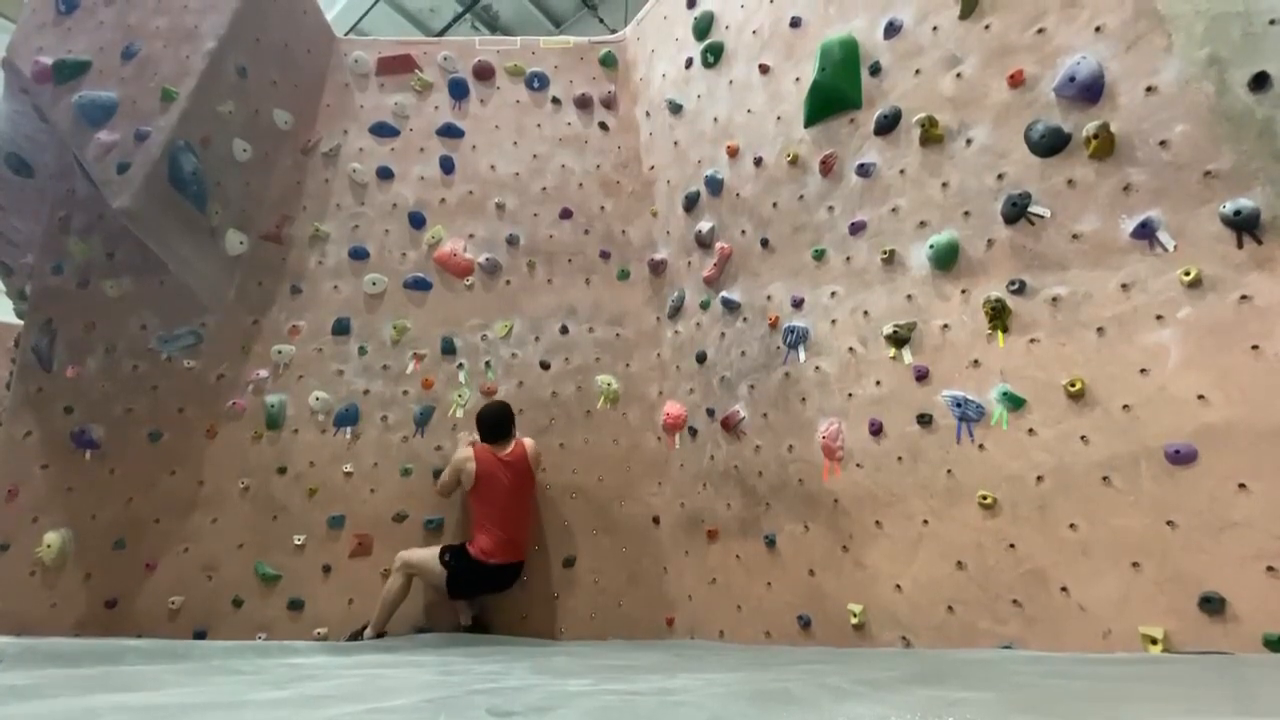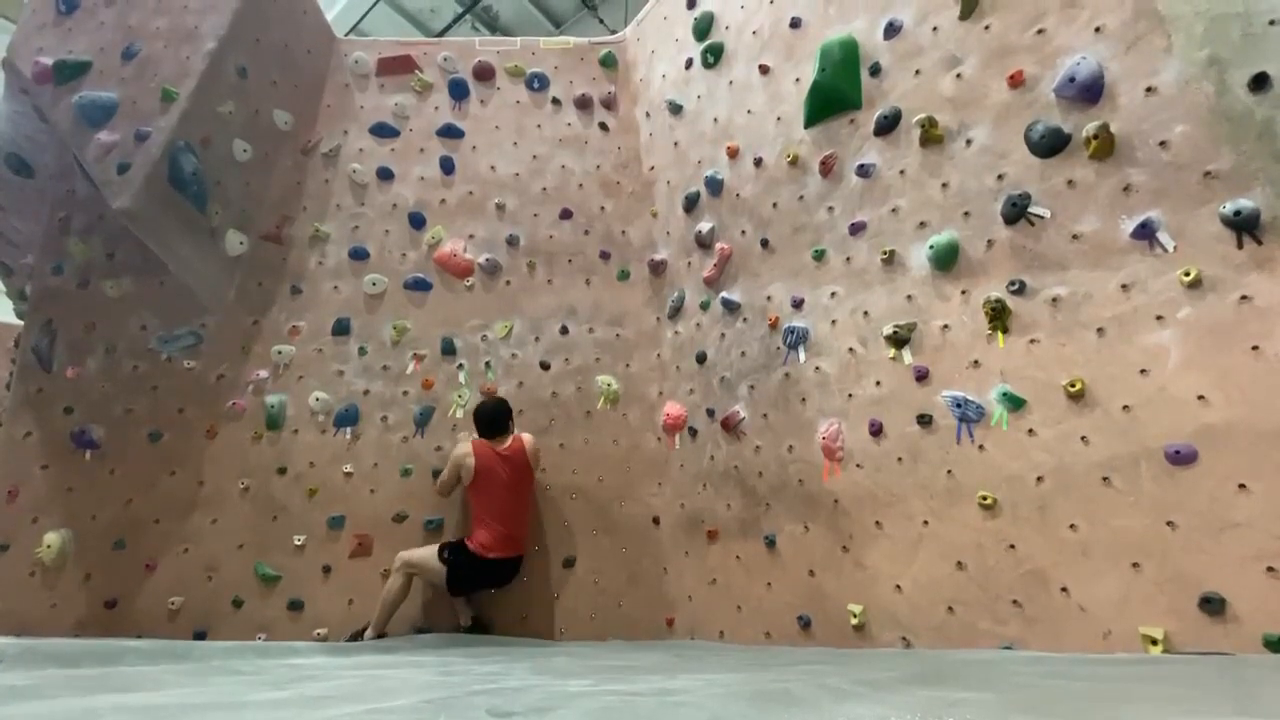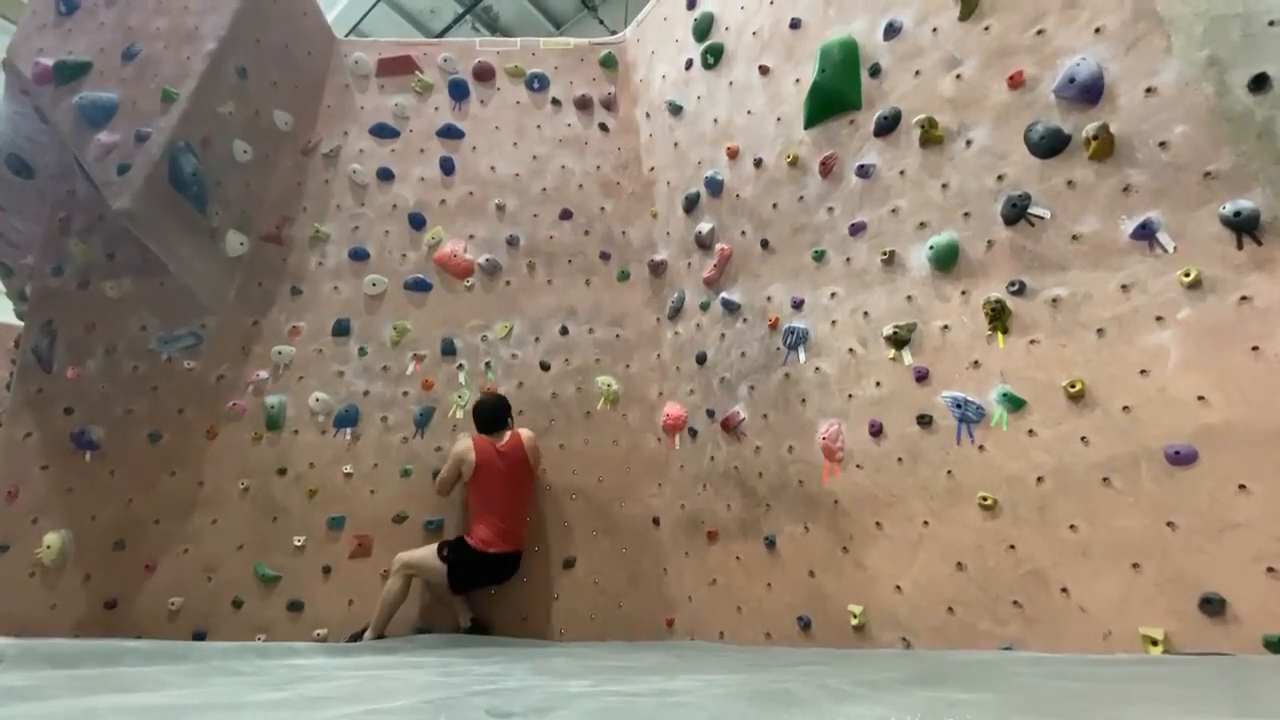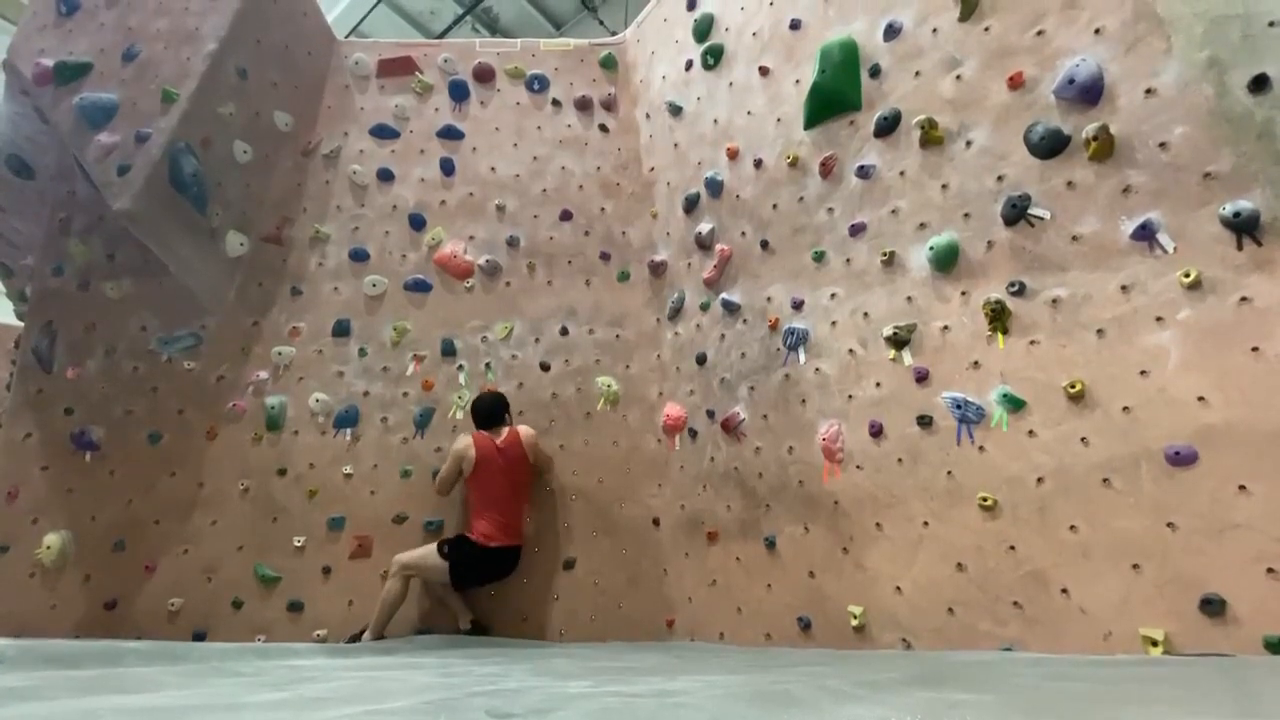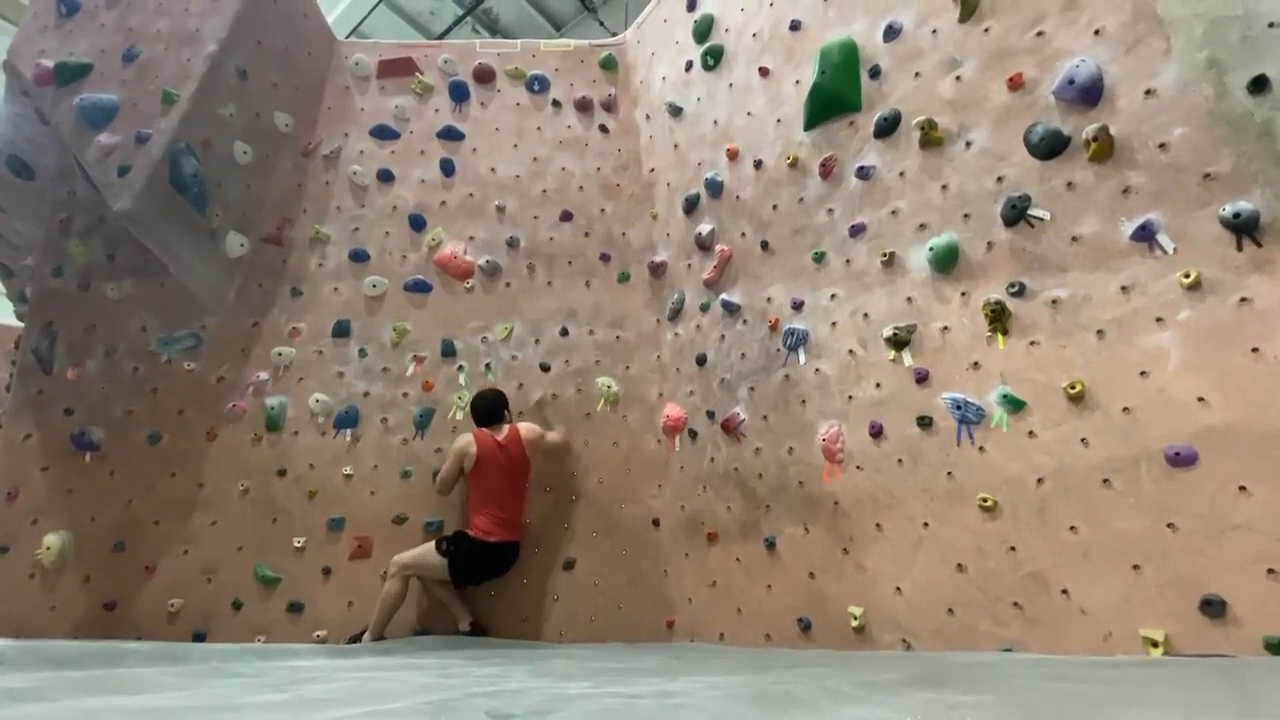
dt=0.1s
person 1, frame 1
left shoulder: (467, 456)
right shoulder: (529, 449)
left elbow: (443, 490)
left hip: (482, 565)
right hip: (511, 568)
left knee: (404, 562)
right knee: (432, 561)
left ankle: (370, 634)
right ankle: (470, 623)
person 1, frame 2
left shoulder: (466, 452)
right shoulder: (528, 444)
left elbow: (442, 489)
left hip: (482, 561)
right hip: (511, 563)
left knee: (404, 562)
right knee: (431, 561)
left ankle: (371, 635)
right ankle: (469, 623)
person 1, frame 3
left shoulder: (465, 448)
right shoulder: (526, 439)
left elbow: (441, 489)
right elbow: (533, 472)
left hip: (480, 556)
right hip: (509, 560)
left knee: (402, 565)
right knee: (426, 566)
left ankle: (370, 636)
right ankle: (469, 625)
person 1, frame 4
left shoulder: (466, 445)
right shoulder: (524, 436)
left elbow: (441, 488)
right elbow: (546, 466)
left hip: (482, 551)
right hip: (510, 555)
left knee: (401, 565)
right knee: (428, 567)
left ankle: (370, 637)
right ankle: (469, 626)
person 1, frame 5
left shoulder: (466, 442)
right shoulder: (523, 433)
left elbow: (441, 488)
right elbow: (559, 437)
right wrist: (543, 412)
left hip: (479, 548)
right hip: (508, 552)
left knee: (399, 566)
right knee: (427, 570)
left ankle: (369, 638)
right ankle: (468, 627)
